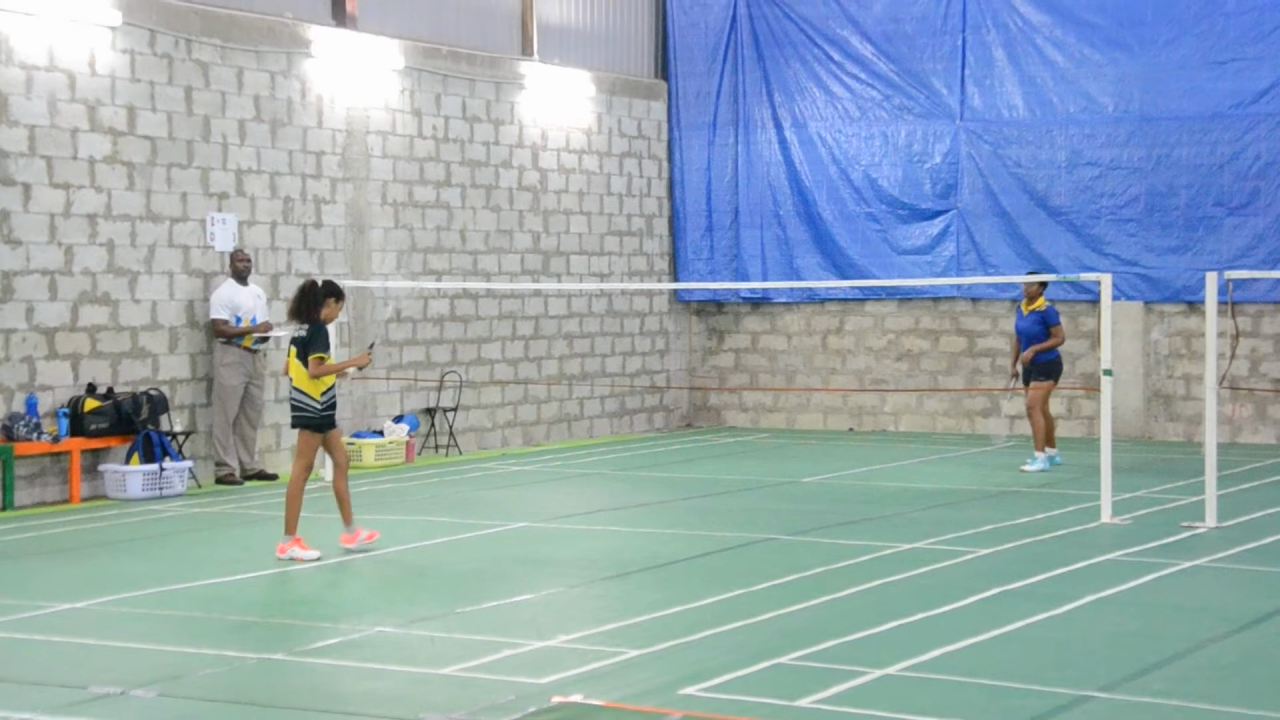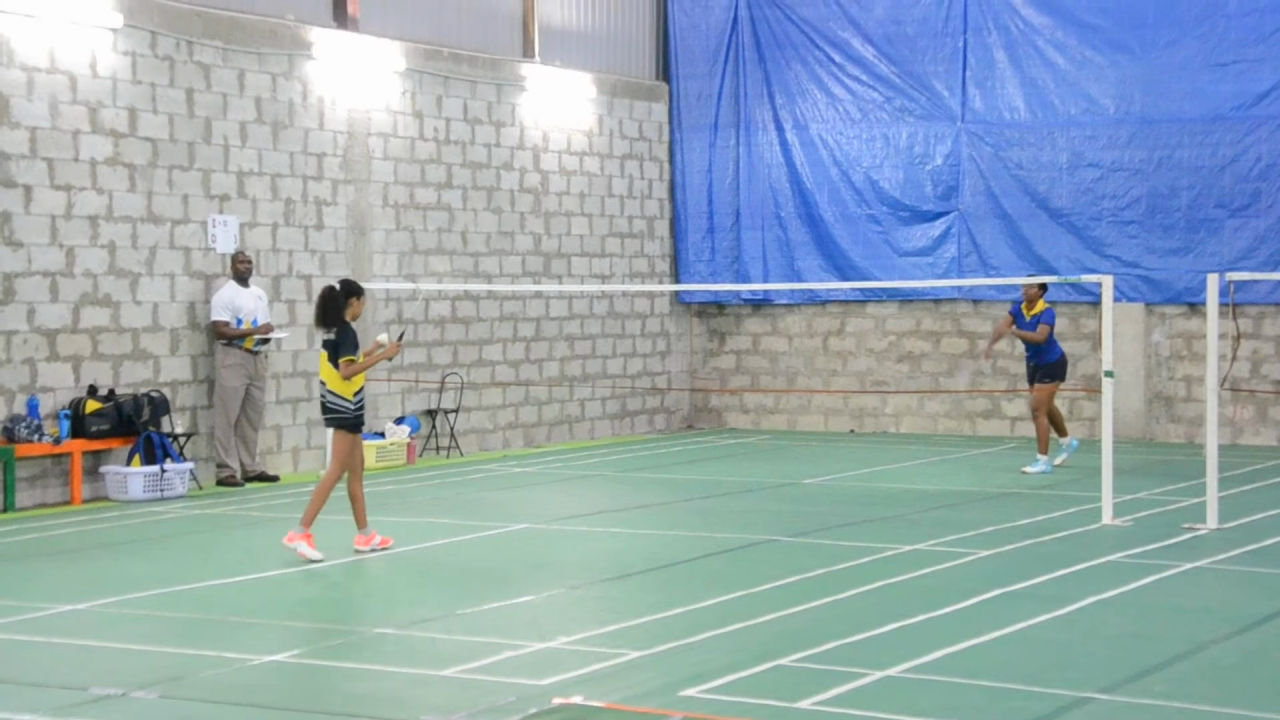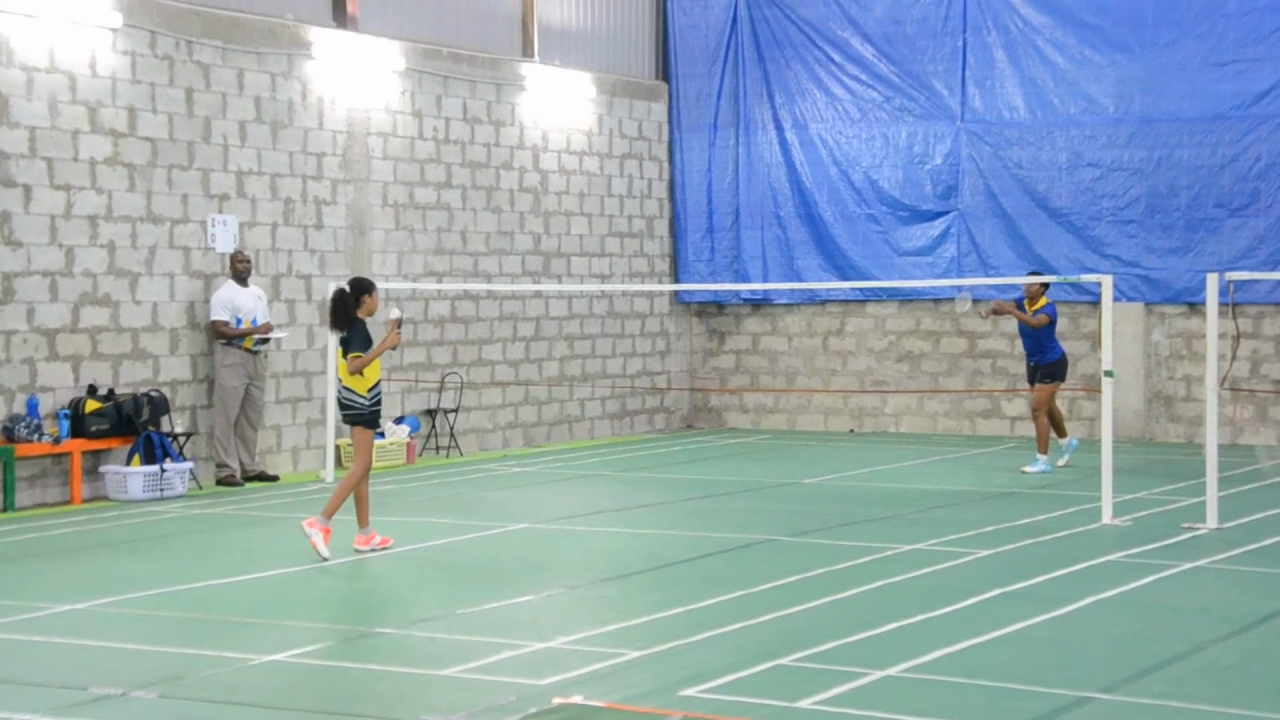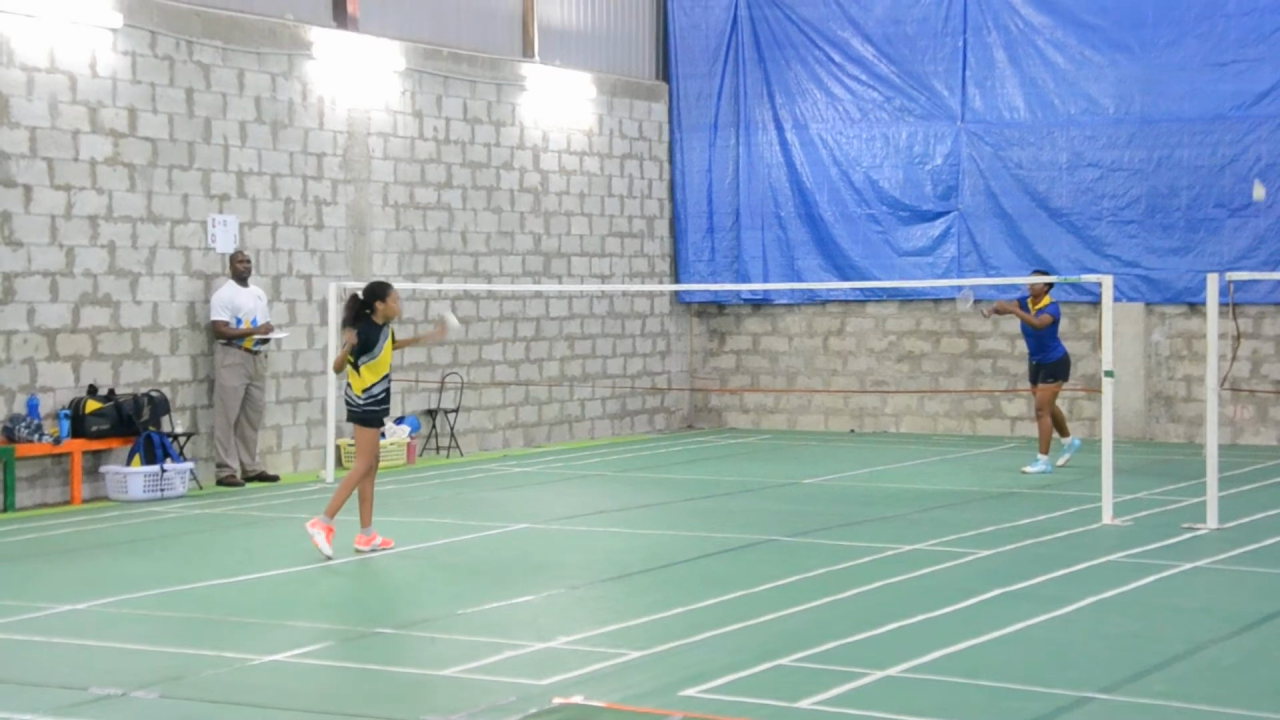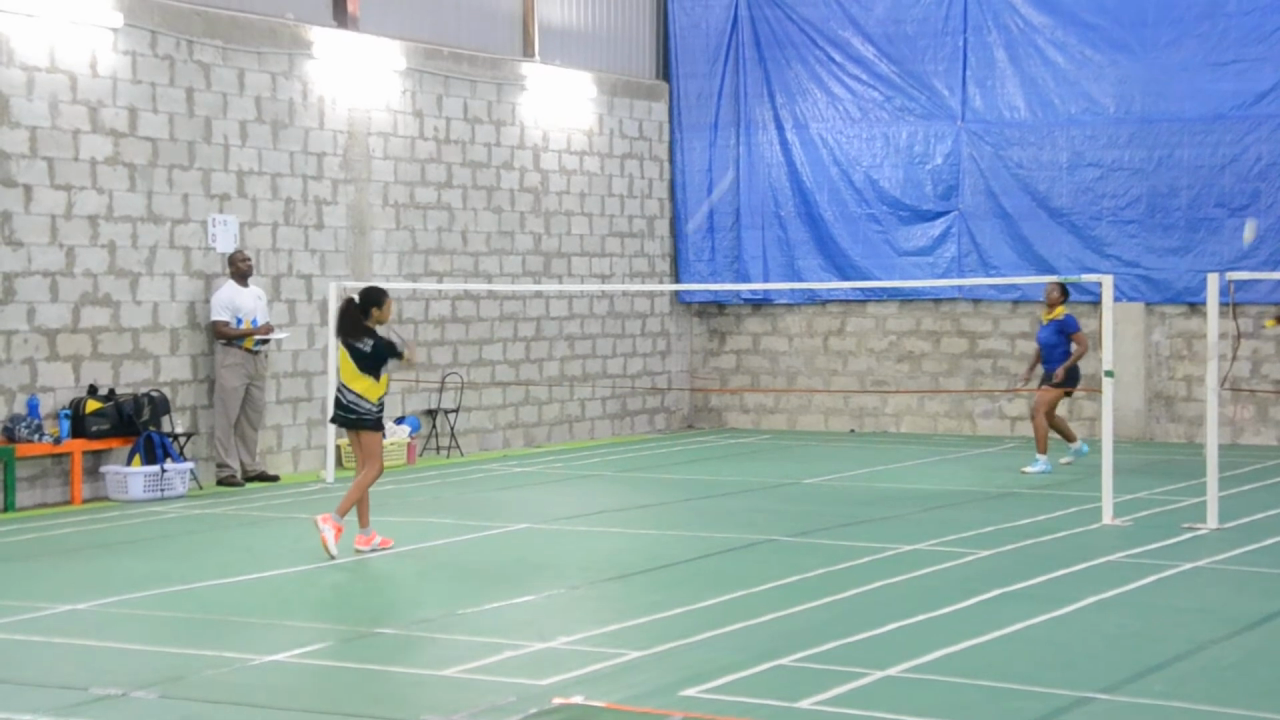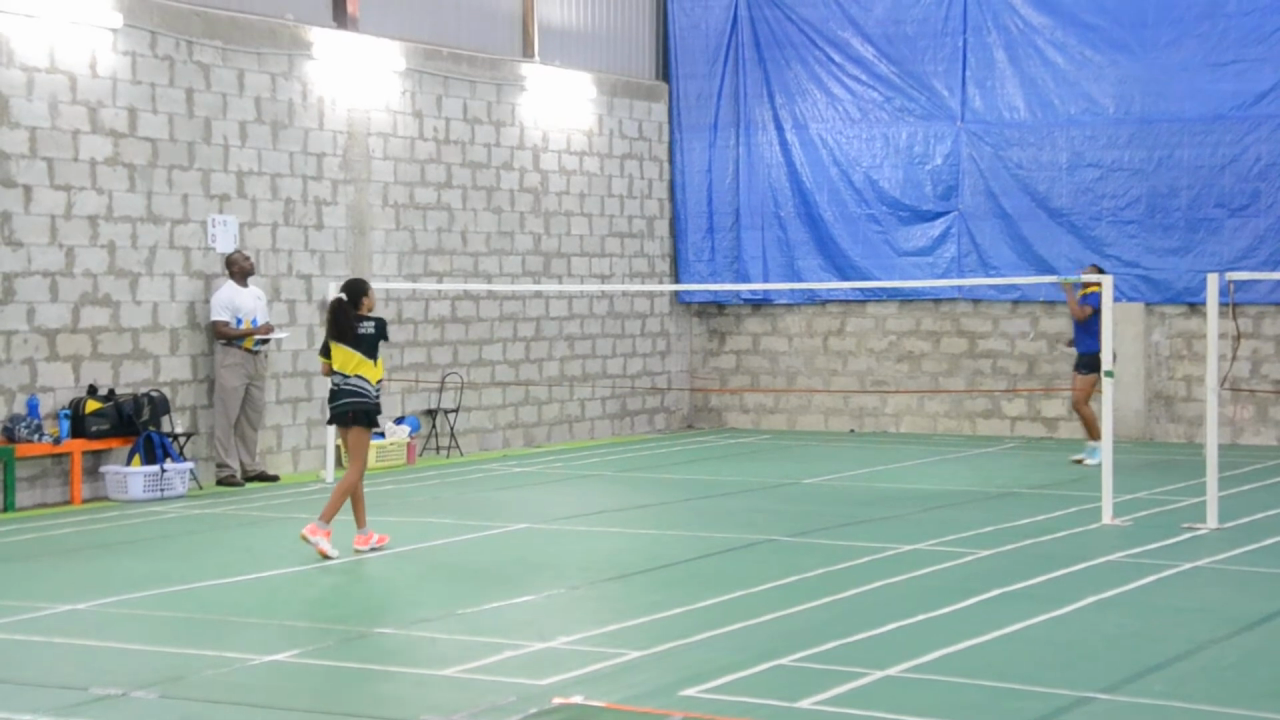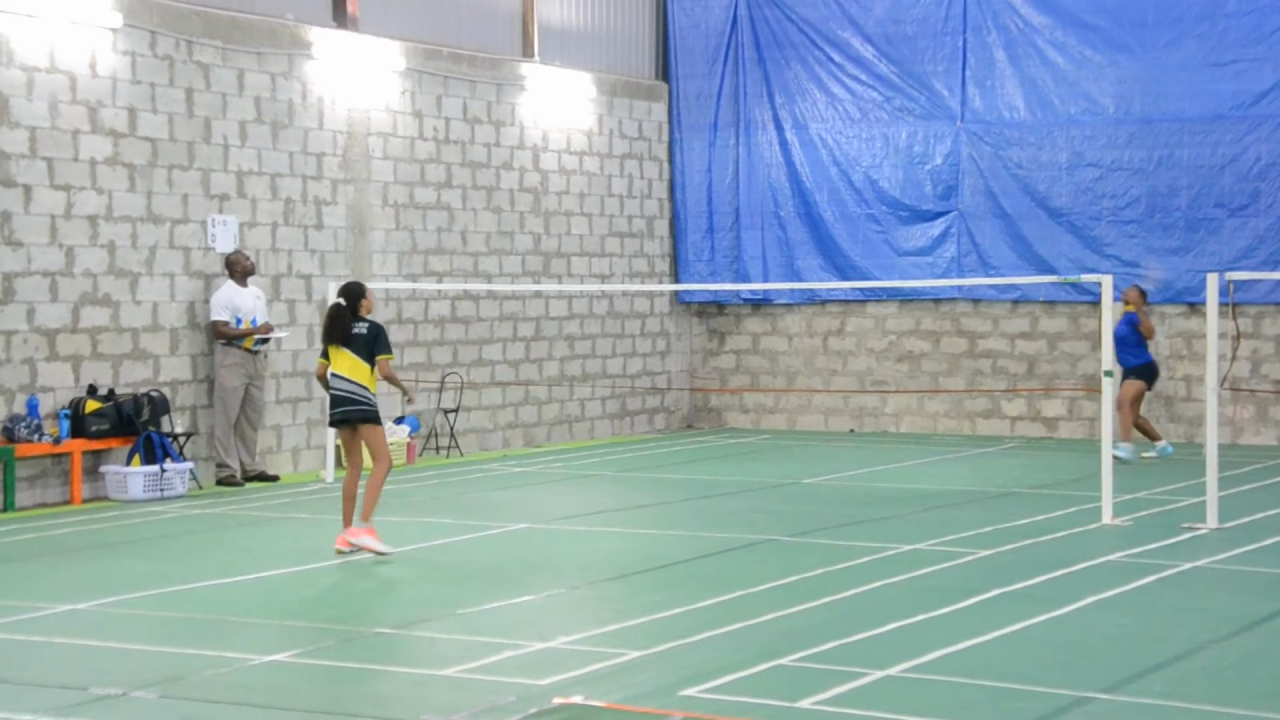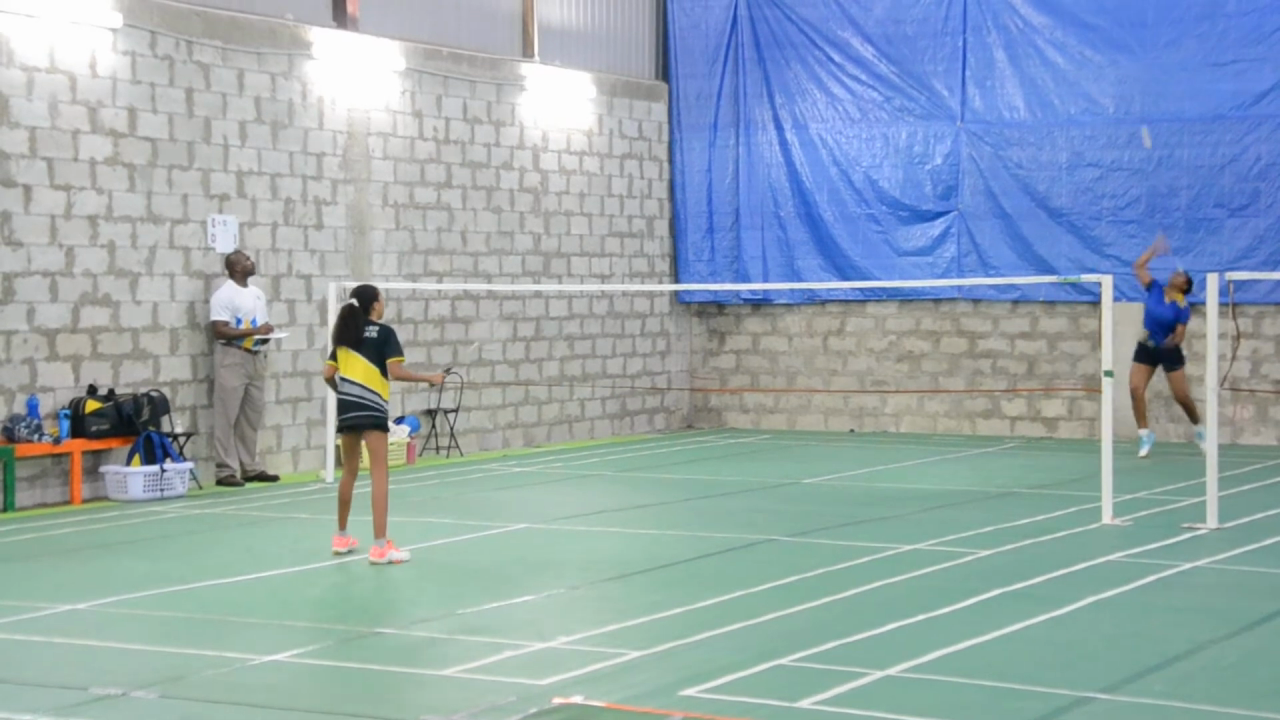
dt=0.4s
person 1, frame 1
left shoulder: (303, 329)
right shoulder: (318, 329)
left elbow: (288, 368)
right elbow: (314, 370)
left wrist: (334, 371)
right wrist: (352, 363)
left hip: (318, 408)
right hip: (313, 408)
left knee: (341, 463)
right knee: (302, 471)
left ankle: (350, 532)
right ankle: (288, 541)
person 1, frame 2
left shoulder: (333, 330)
right shoulder: (346, 331)
right elbow: (346, 372)
left wrist: (368, 354)
right wrist: (381, 356)
left hip: (341, 406)
right hip: (345, 408)
left knee: (356, 469)
right knee: (336, 471)
left ankle: (364, 534)
right ankle: (300, 533)
person 1, frame 3
left shoulder: (356, 326)
right shoulder: (357, 328)
left elbow: (371, 359)
right elbow: (352, 367)
left wrist: (391, 334)
right wrist: (384, 346)
left hip: (361, 404)
right hip: (361, 405)
left knee: (364, 467)
right knee: (359, 468)
left ankle: (365, 535)
right ankle: (320, 523)
person 1, frame 4
left shoulder: (384, 325)
right shoulder: (364, 331)
left elbow: (392, 344)
right elbow: (337, 367)
left wrist: (427, 337)
right wrist: (347, 347)
left hip: (376, 404)
right hip: (364, 405)
left knee: (369, 467)
right knee: (361, 467)
left ankle: (366, 534)
right ankle: (322, 522)
person 1, frame 5
left shoulder: (349, 332)
right shoulder: (380, 345)
right elbow: (407, 359)
right wrist: (408, 355)
left hip: (347, 406)
right hip: (366, 412)
left knee: (363, 469)
right knee: (373, 469)
left ankle: (365, 534)
right ankle: (333, 520)
person 1, frame 6
left shoulder: (336, 329)
right shoulder: (377, 325)
left elbow: (325, 369)
left hip: (339, 400)
right hip: (361, 401)
left knee: (355, 467)
right knee: (356, 469)
left ankle: (363, 533)
right ankle: (319, 527)
person 1, frame 7
left shoulder: (335, 331)
right shoulder: (374, 330)
left elbow: (320, 372)
right elbow: (384, 370)
right wrist: (404, 389)
left hip: (339, 403)
right hip: (361, 402)
left knee: (353, 467)
right knee: (382, 463)
left ankle: (346, 535)
right ankle: (362, 528)
person 1, frame 8
left shoulder: (345, 333)
right shoulder: (384, 332)
left elbow: (328, 374)
right elbow: (396, 372)
right wrist: (429, 377)
left hip: (346, 408)
right hip: (371, 408)
left knee: (349, 470)
right knee: (379, 474)
left ankle: (341, 535)
right ankle: (380, 546)
person 2, frame 1
left shoulder: (258, 292)
right shoulder: (223, 293)
right elbow: (219, 329)
left wrist: (266, 331)
right wrist: (252, 329)
left hip: (255, 356)
right hip: (231, 356)
left knee: (251, 414)
right knee: (227, 415)
left ankle: (250, 466)
right ankle: (224, 469)
person 2, frame 2
left shoulder: (260, 294)
right shoulder: (224, 295)
right elbow: (220, 331)
left wrist: (267, 333)
right wrist: (253, 331)
left hip: (257, 357)
right hip: (232, 358)
left knee: (253, 416)
right knee: (228, 417)
left ankle: (251, 468)
right ankle: (226, 471)
person 2, frame 3
left shoulder: (259, 293)
right shoulder: (223, 295)
right elbow: (219, 331)
left wrist: (267, 333)
right wrist: (253, 331)
left hip: (256, 357)
right hip: (232, 357)
left knee: (252, 416)
right knee: (228, 417)
left ankle: (251, 467)
right ankle: (225, 471)
person 2, frame 4
left shoulder: (259, 293)
right shoulder: (224, 294)
right elbow: (219, 331)
left wrist: (267, 332)
right wrist: (253, 331)
left hip: (257, 357)
right hip: (232, 357)
left knee: (253, 415)
right knee: (228, 417)
left ankle: (251, 467)
right ankle: (226, 471)
person 2, frame 5
left shoulder: (259, 293)
right shoulder: (224, 295)
right elbow: (219, 331)
left wrist: (267, 333)
right wrist: (253, 331)
left hip: (257, 357)
right hip: (233, 358)
left knee: (253, 416)
right knee: (228, 417)
left ankle: (251, 467)
right ankle: (226, 471)
person 2, frame 6
left shoulder: (258, 293)
right shoulder: (224, 295)
right elbow: (220, 331)
left wrist: (268, 333)
right wrist: (253, 331)
left hip: (257, 357)
right hip: (233, 358)
left knee: (253, 416)
right knee: (228, 417)
left ankle: (251, 467)
right ankle: (226, 471)
person 2, frame 7
left shoulder: (257, 293)
right shoulder: (224, 295)
right elbow: (219, 331)
left wrist: (267, 332)
right wrist: (253, 331)
left hip: (256, 357)
right hip: (232, 358)
left knee: (252, 415)
right knee: (228, 417)
left ankle: (251, 467)
right ankle: (226, 471)
person 2, frame 8
left shoulder: (258, 293)
right shoulder: (223, 295)
right elbow: (219, 331)
left wrist: (267, 332)
right wrist: (253, 331)
left hip: (256, 357)
right hip: (232, 357)
left knee: (252, 416)
right knee: (228, 417)
left ankle: (251, 467)
right ankle: (225, 471)
person 3, frame 1
left shoulder: (1047, 310)
right shoulder: (1021, 308)
left elbow: (1059, 339)
right elbow: (1018, 338)
left wrist: (1033, 350)
right wrist: (1014, 364)
left hip: (1047, 364)
right hip: (1030, 365)
left knee: (1033, 407)
right knee: (1041, 409)
left ankle: (1041, 458)
right ankle: (1052, 453)
person 3, frame 2
left shoulder: (1047, 312)
right shoulder: (1018, 308)
left elbow: (1040, 337)
right elbow: (1002, 326)
left wrist: (1013, 331)
right wrist: (990, 344)
left hip: (1052, 364)
right hip: (1033, 363)
left knee: (1038, 410)
right knee: (1047, 407)
left ankle: (1043, 461)
right ankle: (1067, 442)
person 3, frame 3
left shoulder: (1048, 307)
right shoulder: (1021, 304)
left elbow: (1035, 323)
right elbow: (1004, 308)
left wrist: (1010, 310)
right wrist: (992, 310)
left hip: (1052, 363)
right hip: (1034, 363)
left knee: (1038, 410)
right knee: (1048, 406)
left ankle: (1043, 461)
right ankle: (1067, 442)
person 3, frame 4
left shoulder: (1052, 307)
right shoulder: (1024, 302)
left elbow: (1039, 324)
right elbow: (1007, 307)
left wrist: (1016, 311)
right wrist: (994, 309)
left hip: (1054, 362)
right hip: (1036, 362)
left knee: (1041, 410)
right knee: (1048, 406)
left ankle: (1043, 461)
right ankle: (1069, 441)
person 3, frame 5
left shoulder: (1066, 320)
right shoulder: (1044, 318)
left elbow: (1083, 346)
left wrist: (1064, 368)
right wrist: (1030, 369)
left hip: (1063, 374)
right hip: (1049, 373)
left knee: (1037, 410)
right knee: (1047, 414)
left ankle: (1041, 461)
right ankle: (1077, 445)
person 3, frame 6
left shoulder: (1094, 296)
right shoulder: (1084, 296)
left elbow: (1079, 316)
left wrist: (1069, 292)
right wrist: (1075, 338)
left hip: (1094, 356)
right hip: (1086, 355)
left knee: (1080, 403)
right knee: (1078, 402)
left ankle: (1097, 448)
right ankle: (1091, 446)
person 3, frame 7
left shoulder: (1133, 314)
right shoulder: (1128, 316)
left elbow: (1149, 335)
left wrist: (1138, 308)
left hip: (1142, 369)
right hip: (1130, 369)
left knee: (1122, 401)
right knee: (1132, 412)
left ankle: (1125, 447)
right ankle: (1162, 445)
person 3, frame 8
left shoulder: (1182, 307)
right shoulder: (1156, 288)
left elbow: (1180, 337)
right elbow: (1138, 268)
left wrist: (1174, 341)
right wrist: (1154, 249)
left hip: (1169, 351)
right hip: (1146, 348)
left knee: (1182, 397)
right knee: (1135, 390)
left ankle: (1199, 429)
right ankle: (1145, 435)
